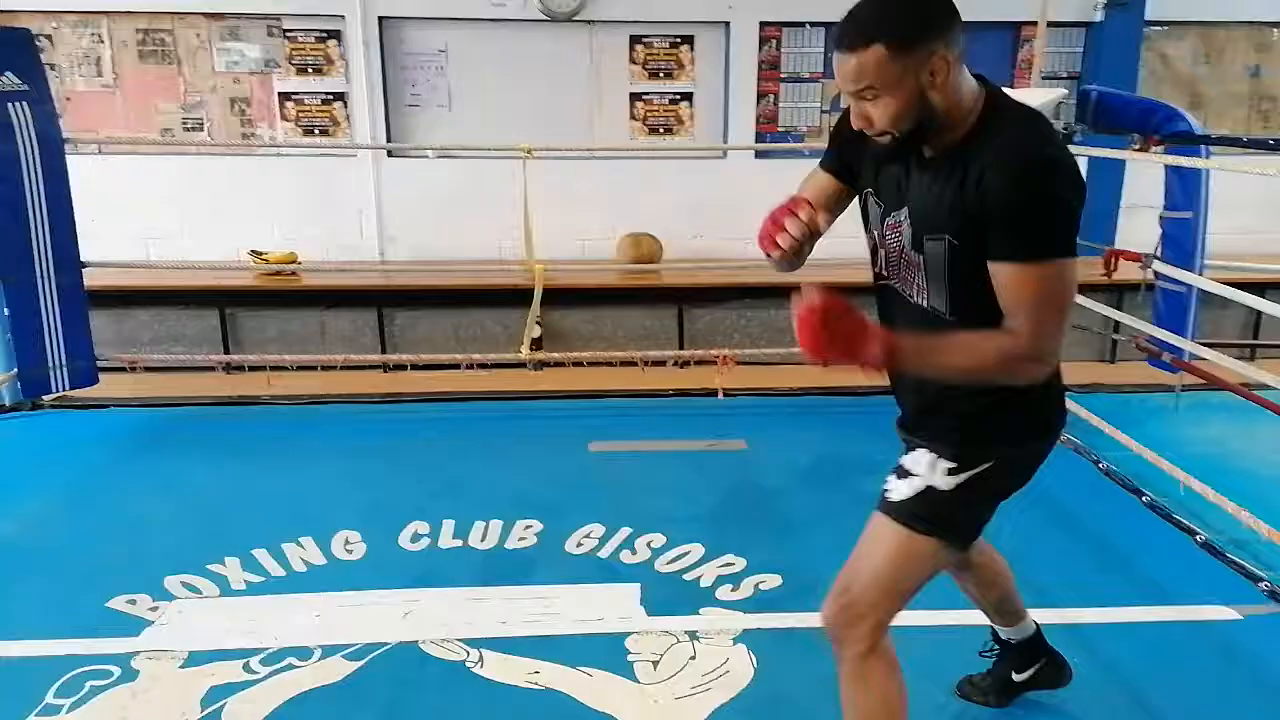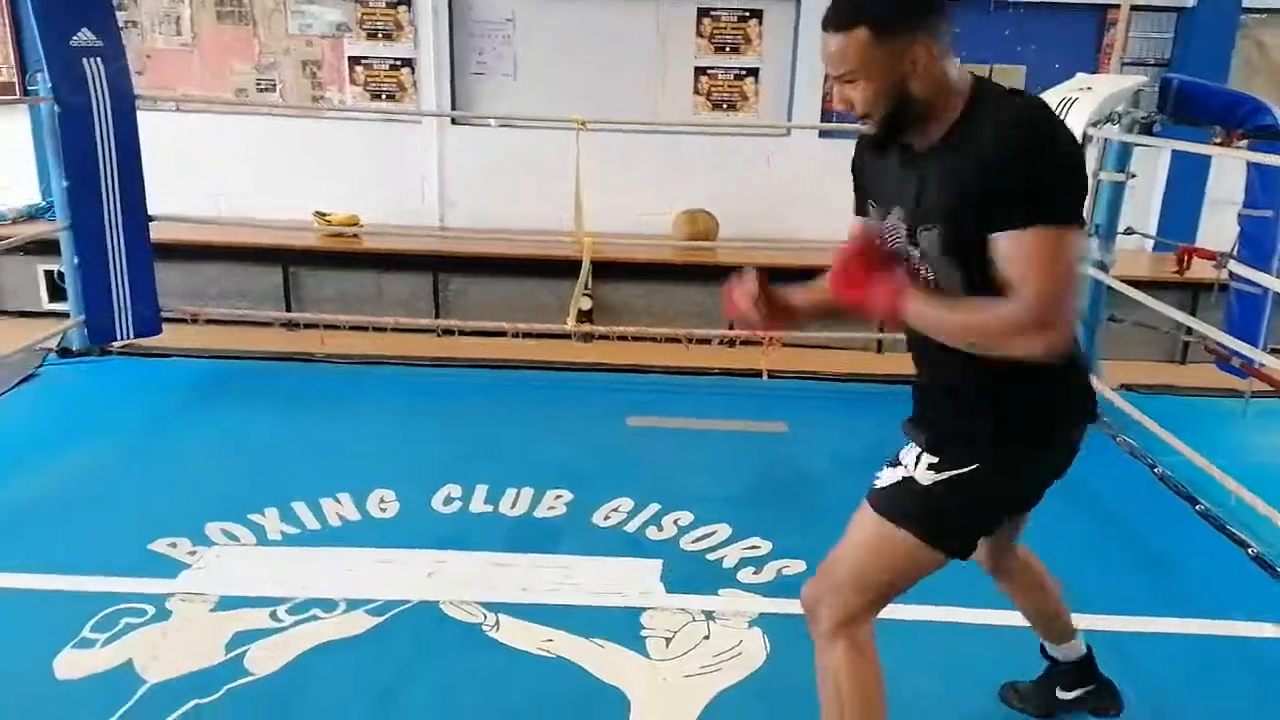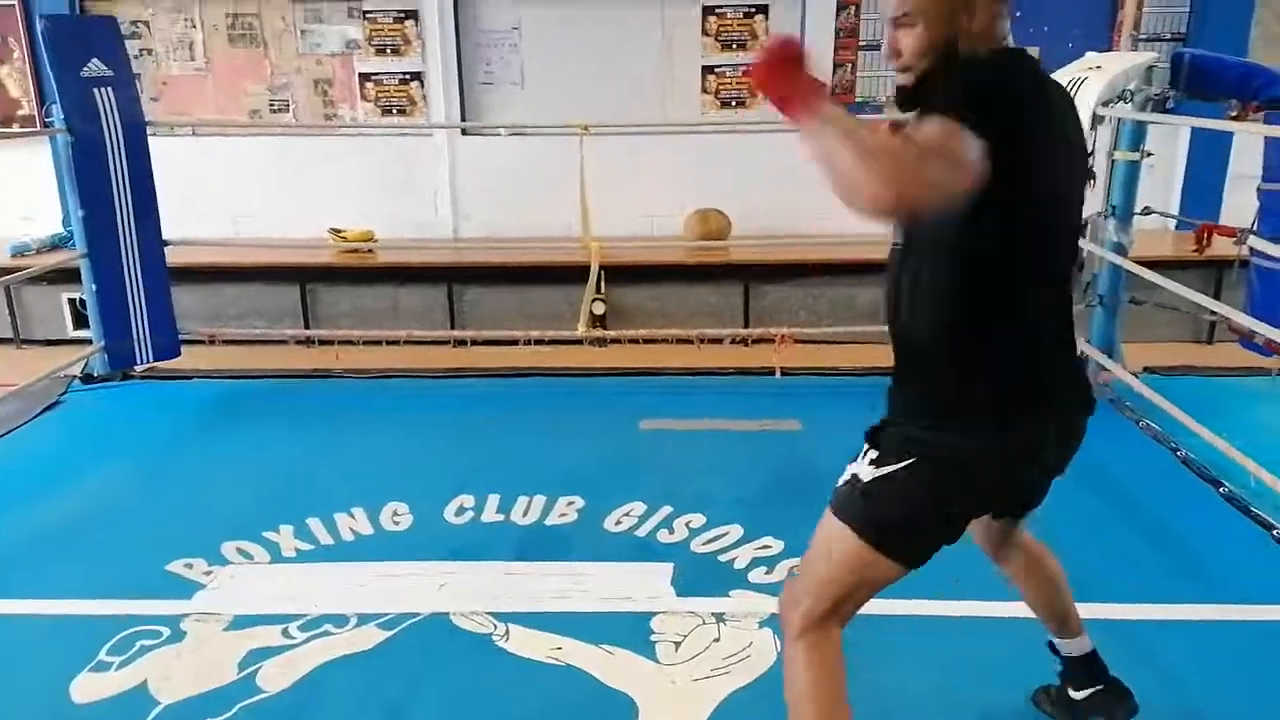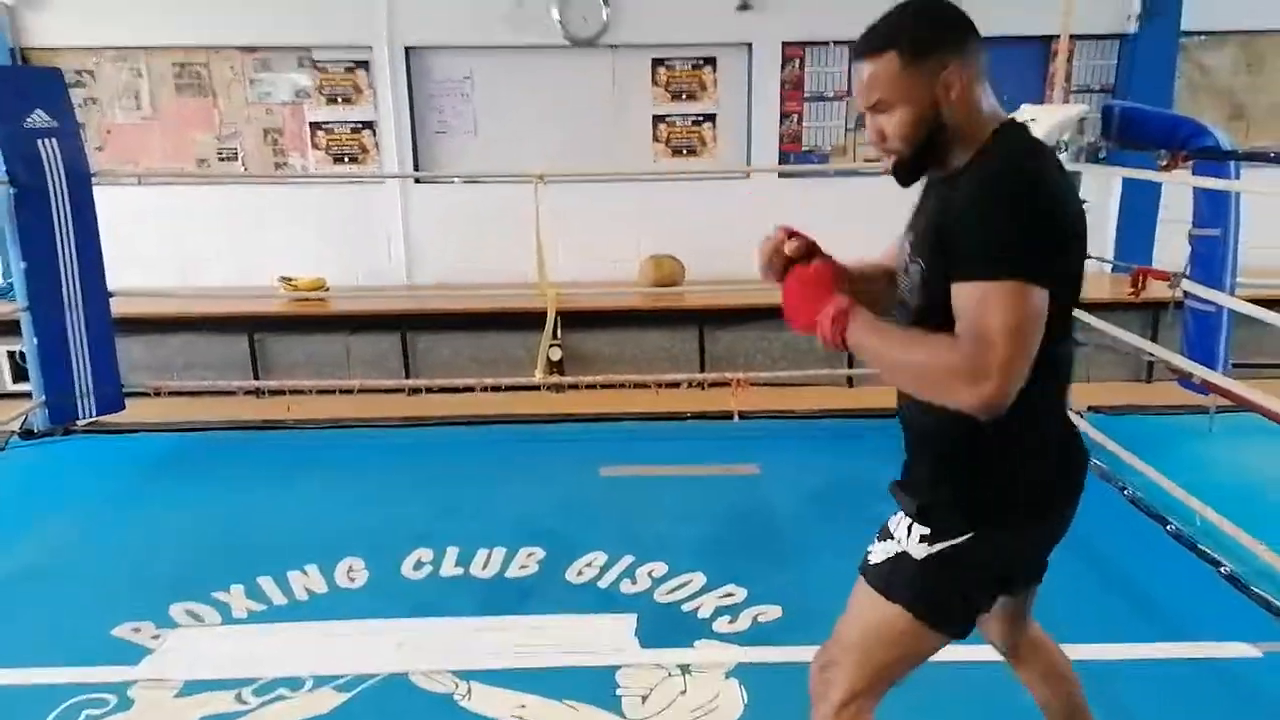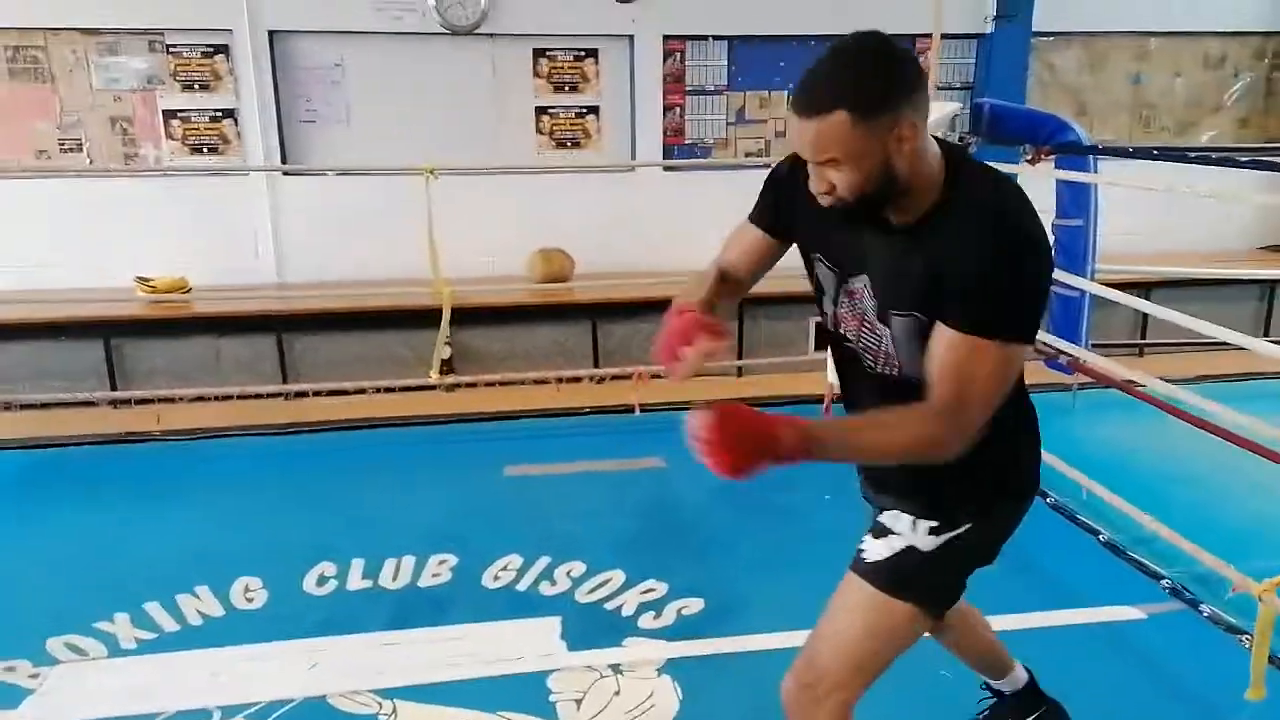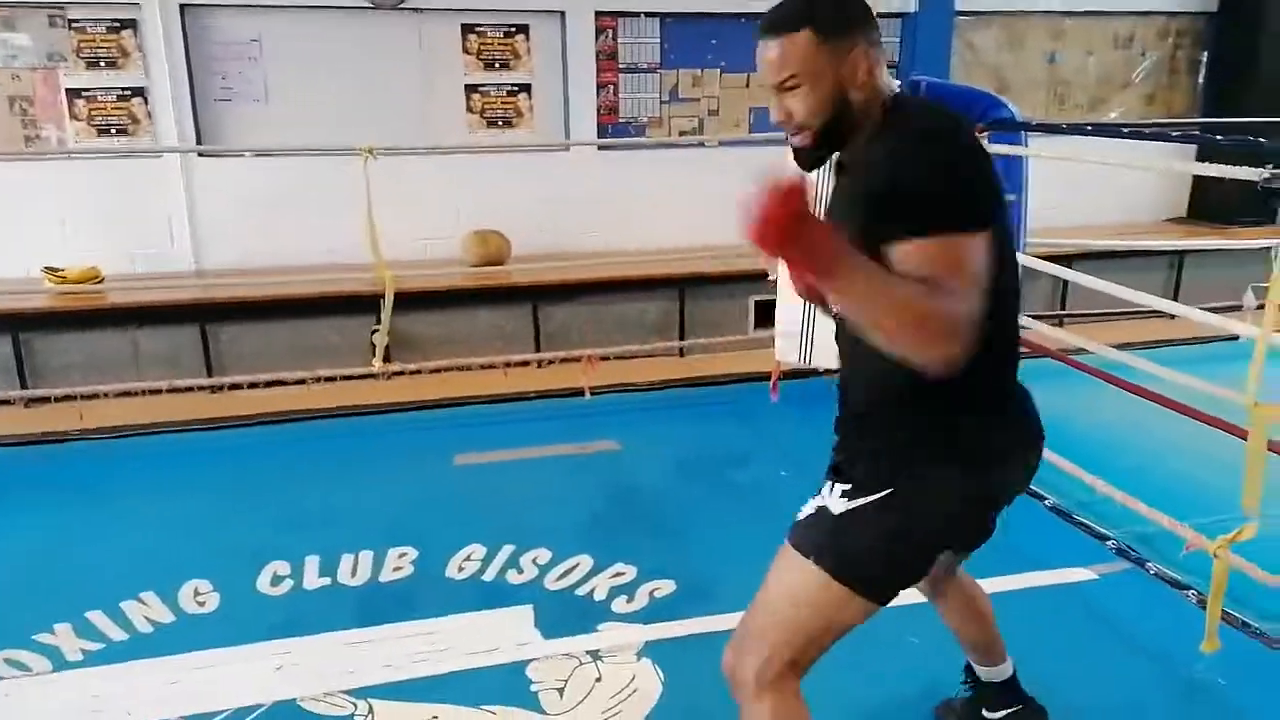
dt=0.5s
person 1, frame 1
left shoulder: (1026, 166)
right shoulder: (872, 131)
left elbow: (1030, 351)
right elbow: (789, 244)
left wrist: (875, 343)
right wrist: (786, 231)
left hip: (987, 424)
right hip: (937, 408)
left knee: (852, 618)
right knee: (950, 542)
right ankle: (1029, 655)
person 1, frame 2
left shoulder: (1016, 138)
right shoulder: (881, 152)
left elbow: (1041, 328)
right elbow: (861, 278)
left wrist: (893, 295)
right wrist: (781, 306)
left hip: (996, 428)
right hip: (1027, 413)
left knee: (833, 609)
right knee: (996, 549)
person 1, frame 3
left shoulder: (1005, 89)
right shoulder: (1018, 94)
left elbow: (887, 188)
left wrist: (804, 98)
left hip: (959, 423)
left knee: (807, 614)
right knee: (997, 533)
person 1, frame 4
left shoulder: (1006, 186)
right shoulder: (961, 176)
left elbow: (982, 380)
right elbow: (906, 293)
left wrist: (838, 319)
right wrist: (821, 268)
left hip: (988, 488)
right hip: (998, 472)
right knee: (1009, 629)
person 1, frame 5
left shoulder: (998, 235)
right shoulder: (810, 185)
left elbow: (946, 426)
right elbow: (731, 271)
left wrist: (783, 438)
right wrist: (697, 309)
left hip: (952, 494)
right knee: (924, 603)
person 1, frame 6
left shoulder: (914, 146)
right shoulder: (864, 147)
left elbow: (935, 335)
left wrist: (815, 249)
right wrist: (818, 268)
left hip: (914, 459)
right knee: (934, 567)
